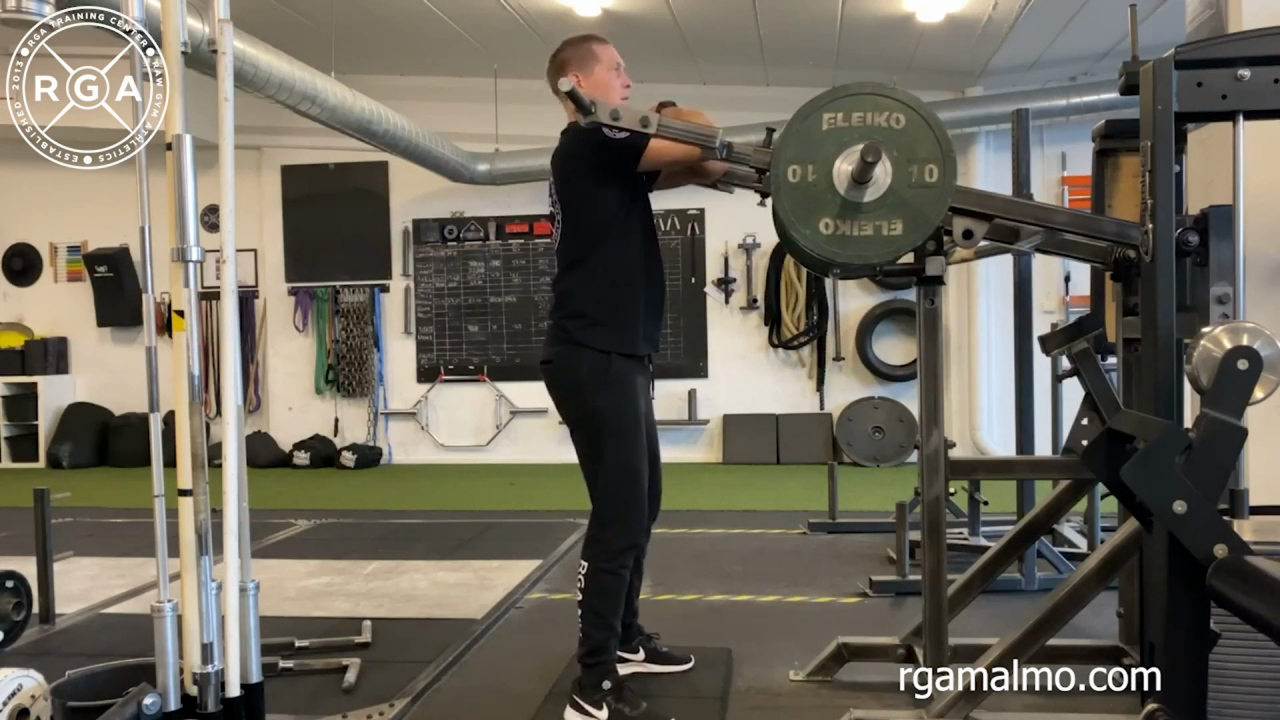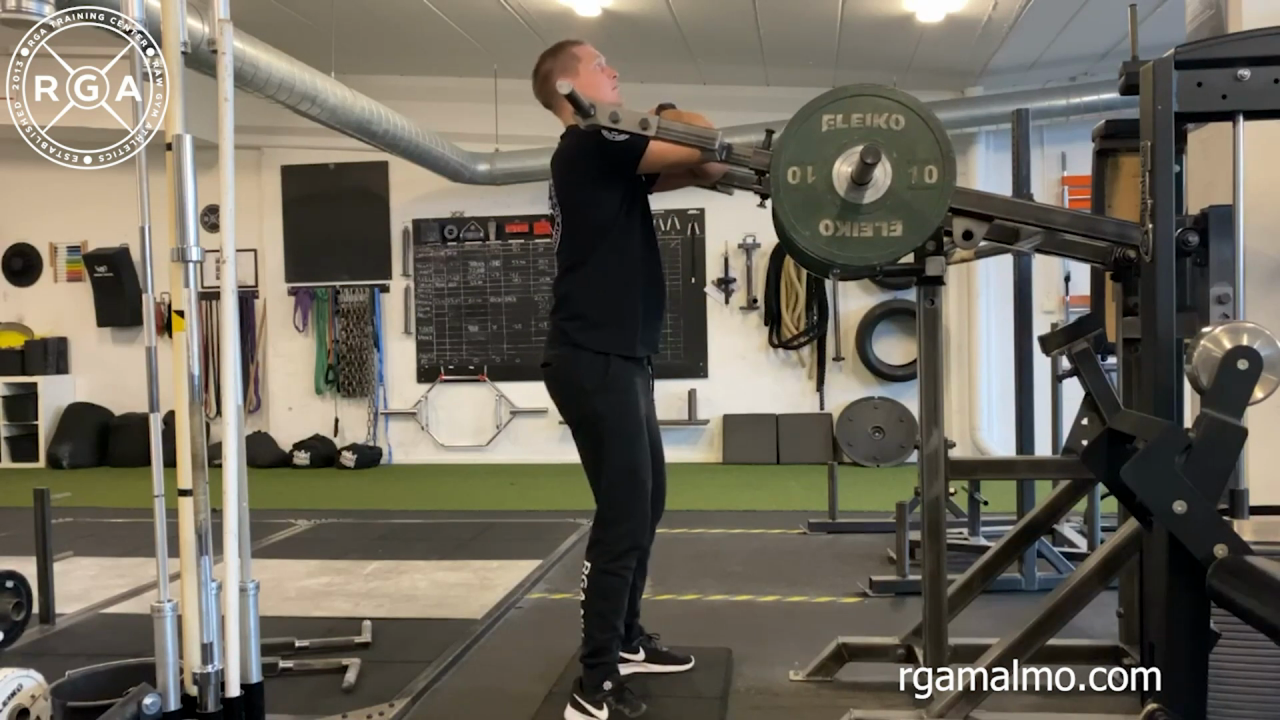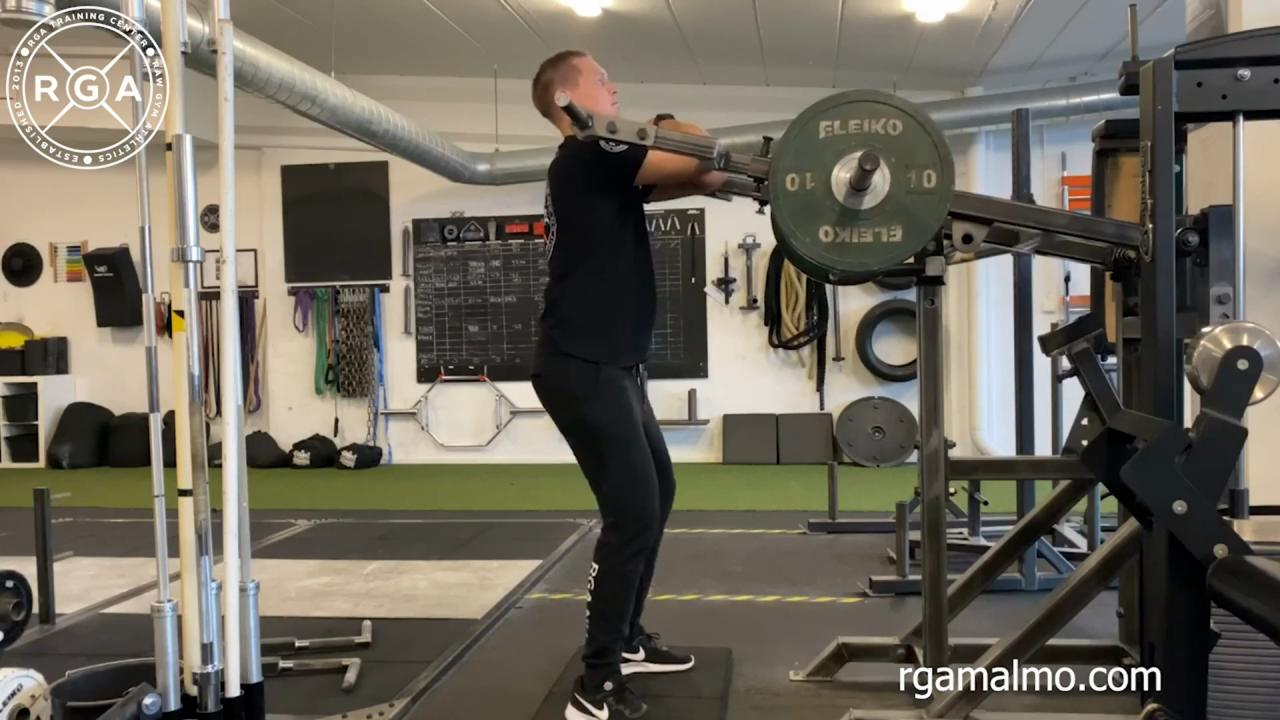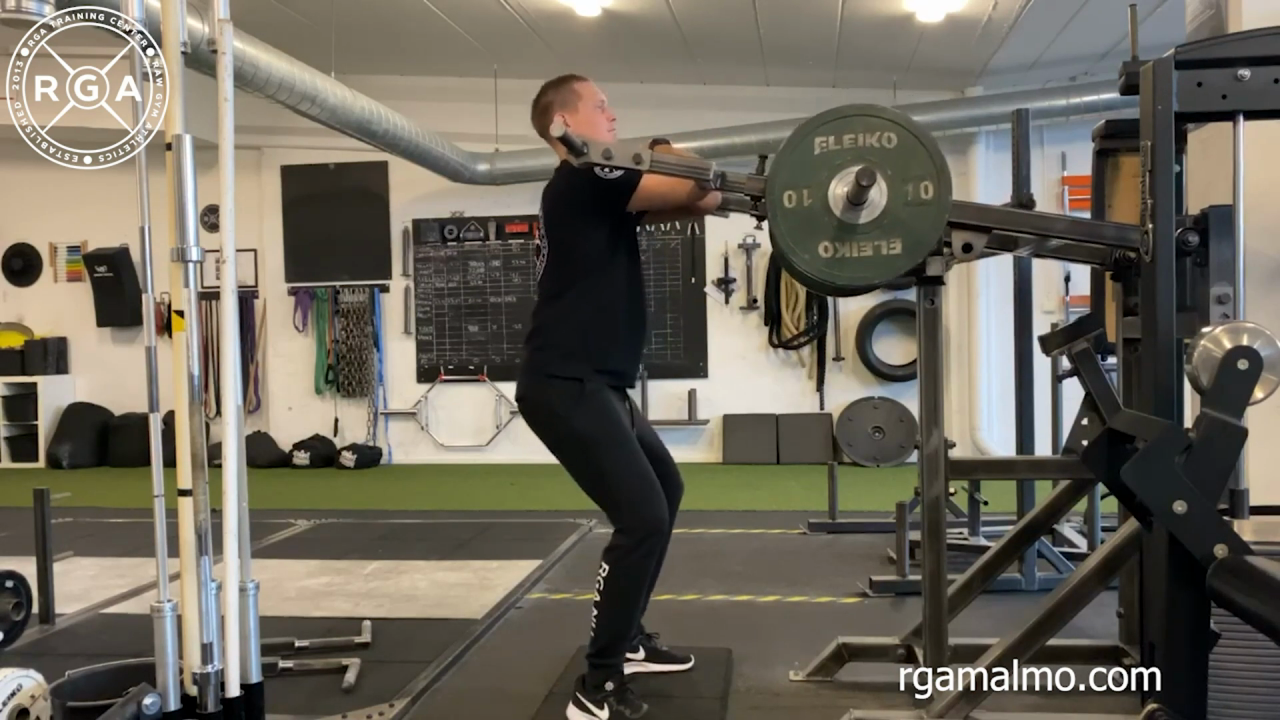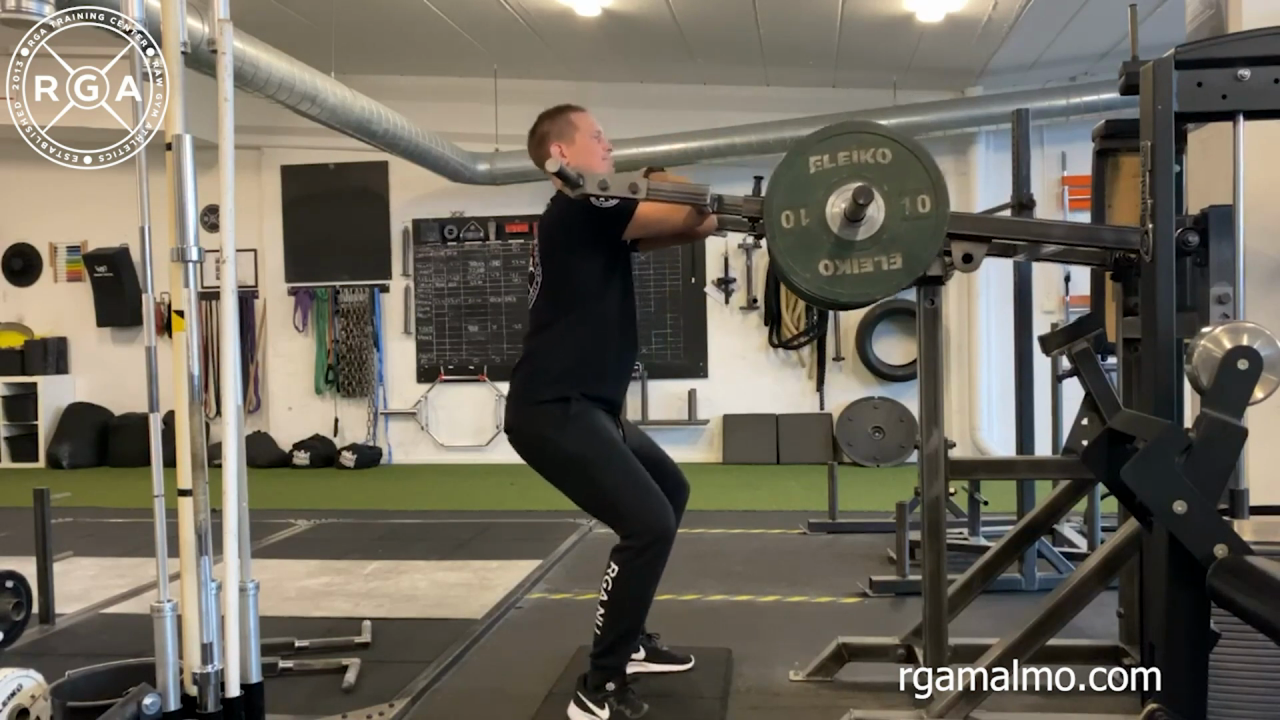
dt=0.4s
person 1, frame 1
left shoulder: (610, 156)
right shoulder: (590, 143)
left elbow: (705, 165)
right elbow: (704, 146)
left wrist: (671, 127)
right wrist: (676, 117)
left hip: (617, 355)
right hip: (593, 359)
left knee: (639, 506)
right knee: (619, 516)
left ankle: (625, 641)
person 1, frame 2
left shoulder: (606, 156)
right shoulder: (590, 145)
left elbow: (700, 169)
right elbow: (702, 146)
left wrist: (685, 140)
right wrist: (672, 118)
left hip: (618, 357)
right hip: (594, 360)
left knee: (645, 505)
right knee: (624, 517)
left ankle: (626, 641)
person 1, frame 3
left shoulder: (602, 167)
right shoulder: (587, 156)
left elbow: (695, 177)
right elbow: (697, 158)
left wrist: (688, 155)
right wrist: (670, 129)
left hip: (607, 364)
right hip: (582, 367)
left knee: (655, 495)
right knee: (633, 514)
left ankle: (626, 640)
person 1, frame 4
left shoulder: (598, 191)
right shoulder: (581, 181)
left elbow: (690, 198)
right elbow: (692, 186)
left wrist: (686, 179)
right wrist: (665, 154)
left hip: (593, 382)
right hip: (566, 386)
left knee: (663, 493)
right knee: (643, 519)
left ankle: (627, 640)
person 1, frame 5
left shoulder: (594, 219)
right shoulder: (577, 212)
left elbow: (687, 223)
right elbow: (688, 213)
right wrist: (661, 181)
left hip: (584, 405)
right hip: (552, 412)
left knee: (669, 494)
right knee: (650, 525)
left ankle: (629, 640)
